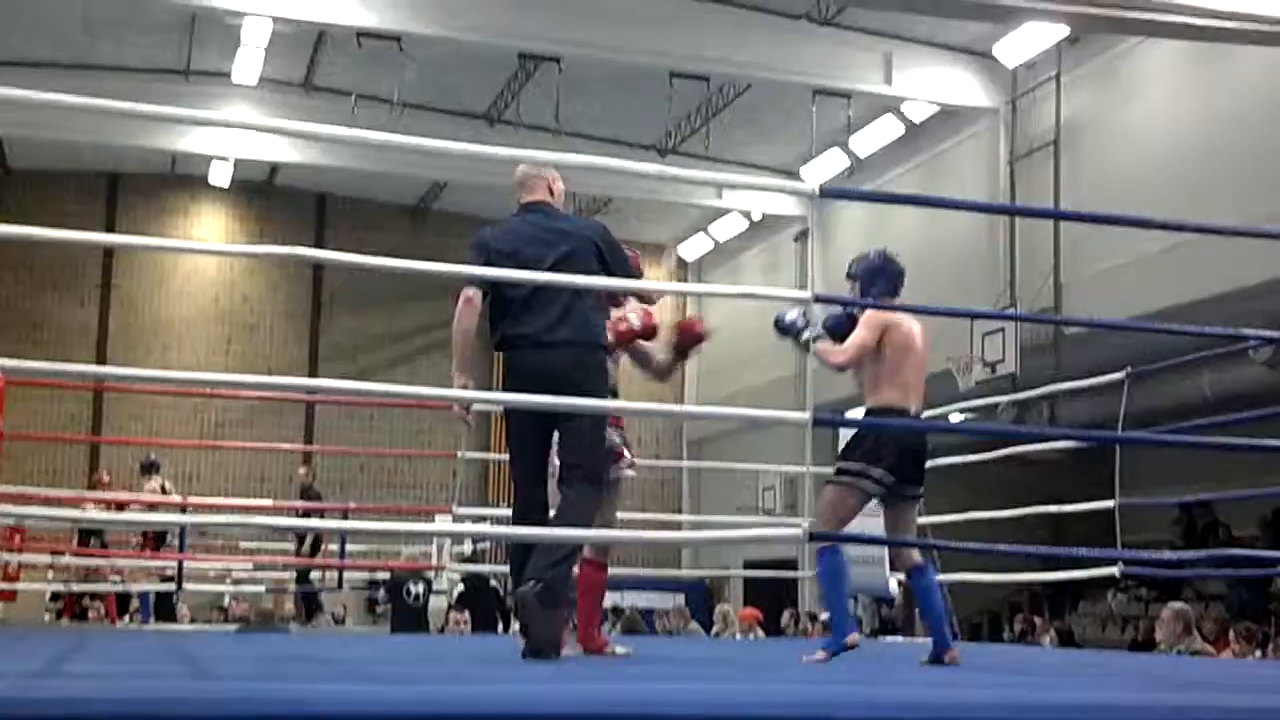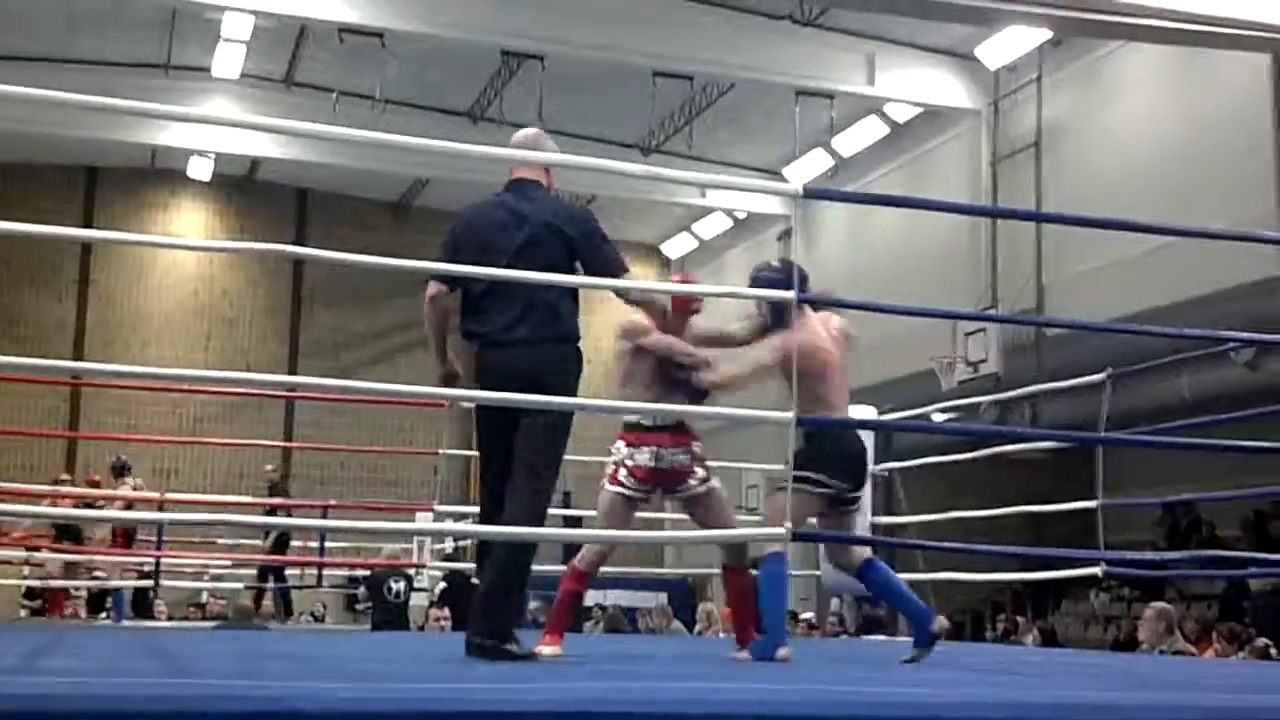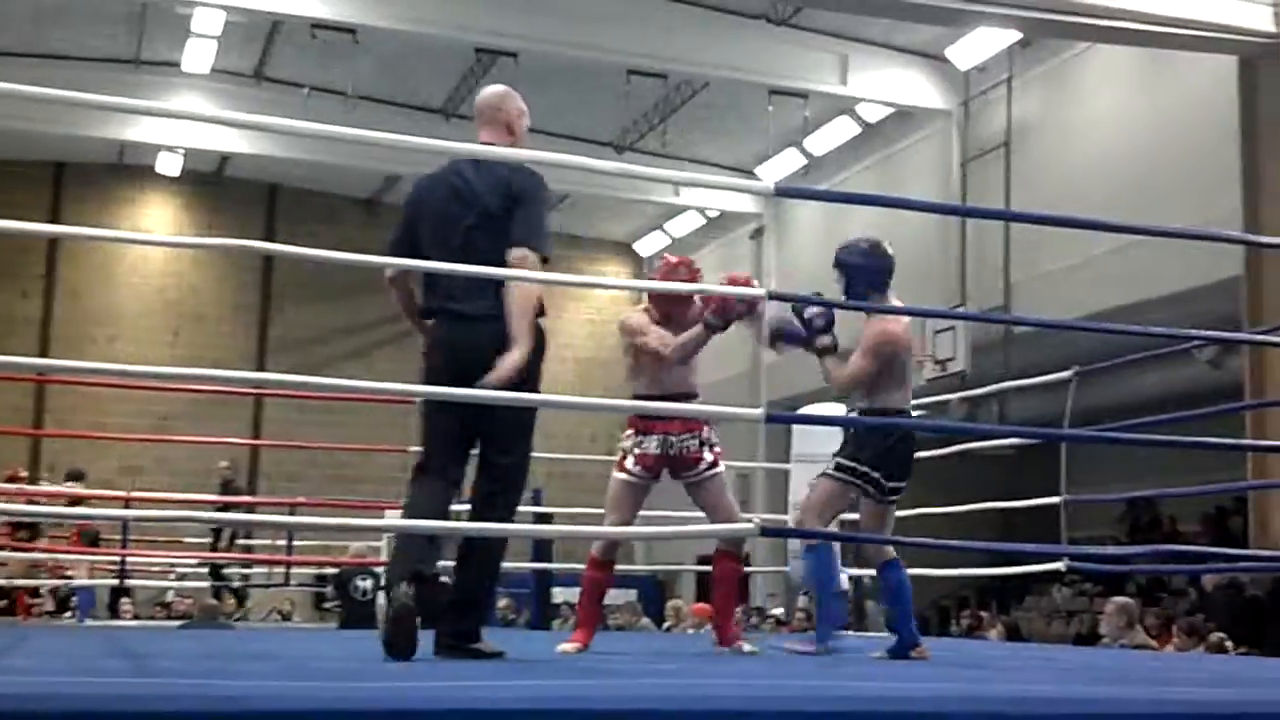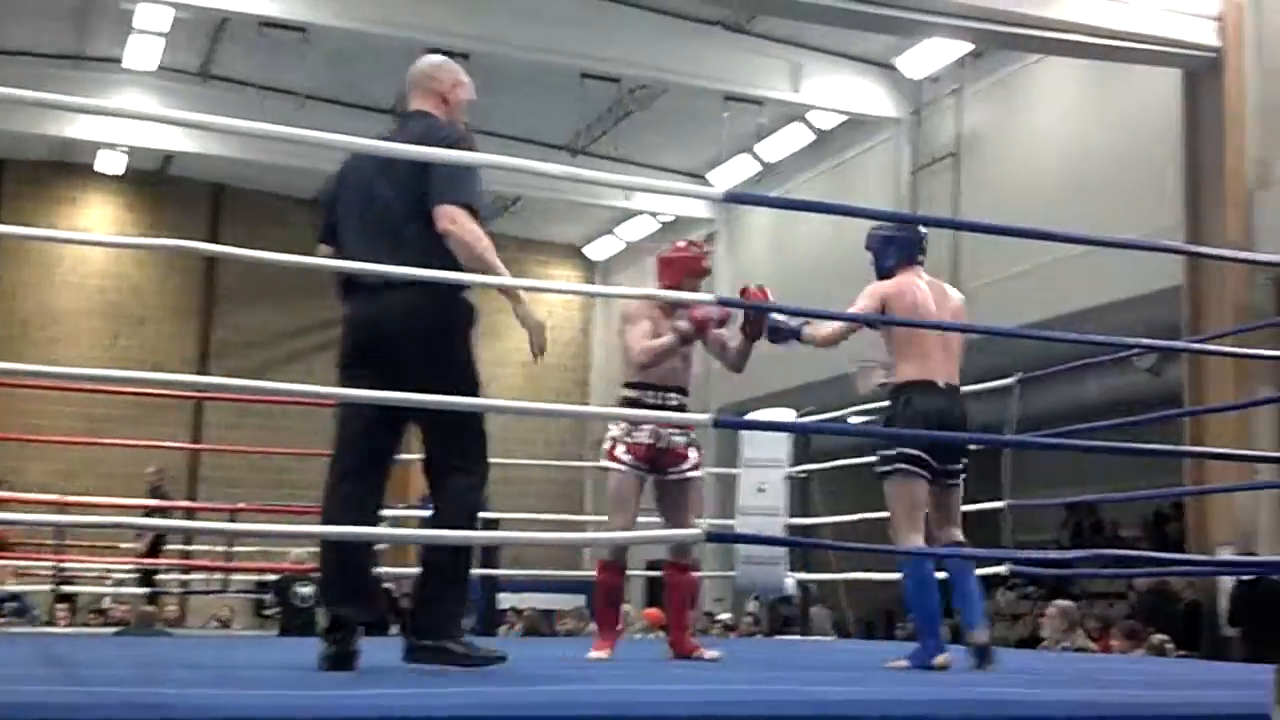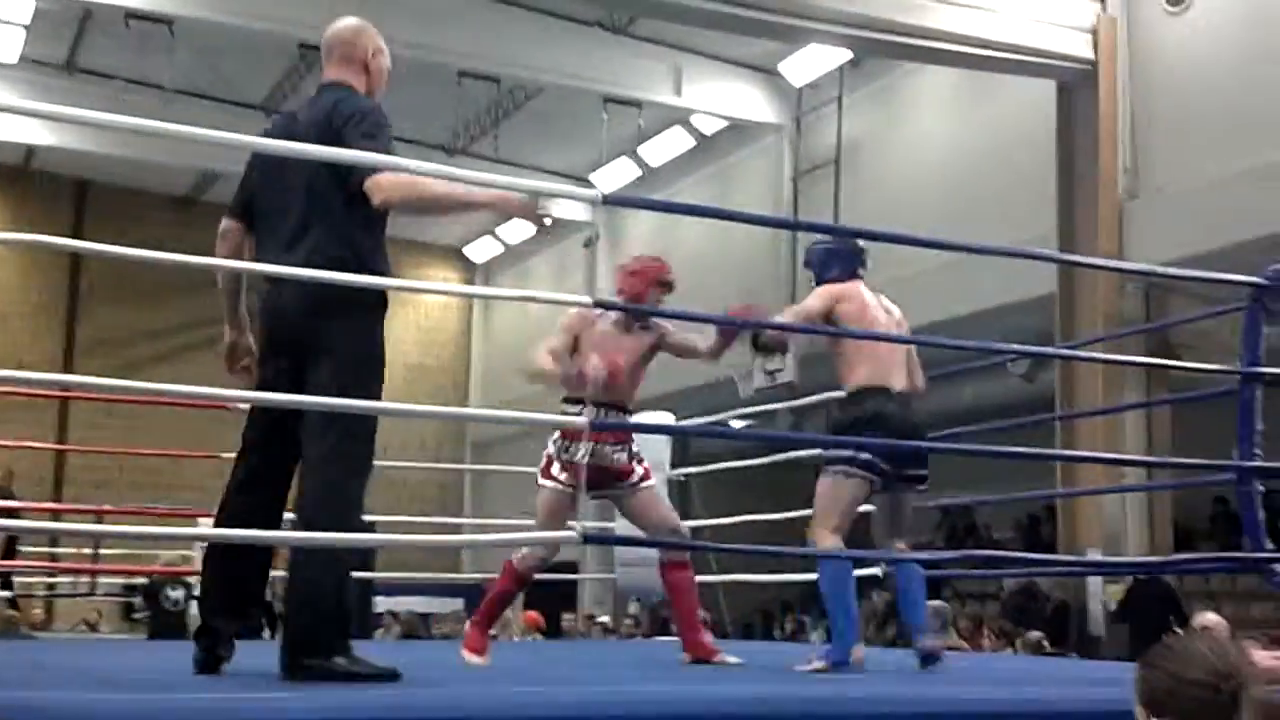
dt=0.4s
person 1, frame 1
left shoulder: (492, 239)
right shoulder: (589, 232)
left elbow: (470, 301)
left wrist: (461, 374)
left hip: (524, 368)
right hip: (582, 366)
left knee: (528, 492)
right knee: (583, 482)
left ankle: (535, 631)
right ankle: (543, 582)
person 1, frame 2
left shoulder: (470, 220)
right shoulder: (569, 217)
left elbow: (437, 295)
right elbow: (625, 289)
left wrist: (443, 358)
right wrist: (660, 301)
left hip: (493, 363)
right hip: (550, 361)
left knee: (495, 489)
right knee: (529, 489)
left ankle: (496, 619)
right ankle: (490, 626)
person 1, frame 3
left shoulder: (427, 188)
right shoulder: (523, 182)
left elbow: (396, 274)
right elbow: (521, 265)
right wrist: (521, 345)
left hip: (449, 341)
right hip: (502, 341)
left knee: (435, 469)
right knee: (497, 484)
left ankle: (409, 580)
right ankle: (459, 627)
person 1, frame 4
left shoulder: (358, 161)
right shoulder: (447, 142)
left elbow: (327, 251)
right elbow: (453, 222)
right wrist: (518, 298)
left hip: (365, 321)
right hip: (428, 313)
left knee: (355, 470)
right knee: (458, 467)
left ankle: (342, 630)
right ankle: (435, 627)
person 1, frame 5
left shoulder: (279, 130)
right shoulder: (358, 112)
left elbow: (232, 234)
right elbow: (385, 188)
left wrist: (234, 325)
right wrist: (489, 198)
left hip: (283, 307)
right hip: (342, 305)
left knee: (261, 466)
right knee: (334, 469)
left ankle: (217, 631)
right ankle: (314, 643)
person 2, frame 1
left shoulder: (878, 316)
right shoulder: (912, 326)
left elbow: (841, 360)
left wrist: (807, 334)
right wrist: (843, 331)
left hip: (883, 433)
right hip: (912, 435)
left knee: (825, 527)
right knee: (905, 547)
left ankle: (842, 632)
right ankle: (944, 644)
person 2, frame 2
left shoulder: (794, 341)
right shoulder: (830, 323)
left elbow: (734, 376)
left wrist: (697, 377)
left hip: (824, 445)
right hip: (844, 442)
right knee: (847, 554)
left ankle: (772, 642)
right ankle: (926, 621)
person 2, frame 3
left shoulder: (885, 329)
right shoulder: (883, 309)
left elbow: (842, 383)
right elbow: (862, 363)
left wrist: (821, 338)
right wrist: (805, 335)
left hip: (881, 436)
right hip: (883, 434)
left knee: (810, 519)
right knee: (876, 545)
left ankle: (827, 628)
right ankle: (908, 640)
person 2, frame 4
left shoulder: (886, 290)
right shoulder: (954, 297)
left elbow: (829, 335)
left wrist: (792, 327)
left hip: (912, 408)
right hip: (952, 409)
left knee: (908, 534)
right knee: (948, 532)
left ankle: (930, 646)
right ankle: (976, 629)
person 2, frame 5
left shoulder: (832, 294)
right shoulder: (894, 311)
left elbow: (780, 329)
left wrist: (756, 332)
left hip: (865, 417)
right hip: (906, 422)
left knee: (824, 534)
right knee: (898, 540)
left ankle: (845, 645)
right ankle: (922, 634)
person 3, frame 1
left shoulder: (622, 317)
left elbow: (659, 370)
left wrist: (681, 345)
right wrist: (614, 338)
left hip: (610, 427)
left knee: (602, 536)
left ankle: (590, 634)
person 3, frame 2
left shoulder: (679, 346)
right shoulder: (634, 327)
left elbow: (692, 393)
right elbow: (692, 357)
right wrist: (712, 363)
left hip: (681, 447)
right hip: (637, 448)
left knee: (735, 541)
right knee: (600, 546)
left ankle: (748, 637)
right ankle: (553, 632)
person 3, frame 3
left shoulder: (696, 309)
right shoulder: (634, 322)
left elbow: (745, 313)
right elbow: (673, 351)
left wrist: (746, 304)
right wrist: (715, 317)
left hip: (691, 430)
right hip: (646, 432)
left knee: (731, 524)
right knee: (611, 534)
left ankle: (727, 630)
right ankle: (584, 629)
person 3, frame 4
left shoulder: (697, 314)
right shoulder: (638, 307)
left elbow: (735, 363)
right elbow: (642, 358)
left wrist: (751, 327)
right wrist: (688, 328)
left hip: (677, 428)
right hip: (635, 425)
left knee: (685, 538)
right knee: (621, 532)
left ankle: (680, 638)
right ankle: (606, 634)
person 3, frame 5
left shoulder: (654, 332)
right shoulder: (583, 319)
left elbow: (708, 353)
right elbow: (539, 364)
left wrist: (729, 334)
right wrist: (580, 376)
left hip: (618, 445)
right hip: (574, 441)
left knee: (674, 534)
right knee: (542, 550)
left ankle: (696, 643)
right ankle: (478, 629)
